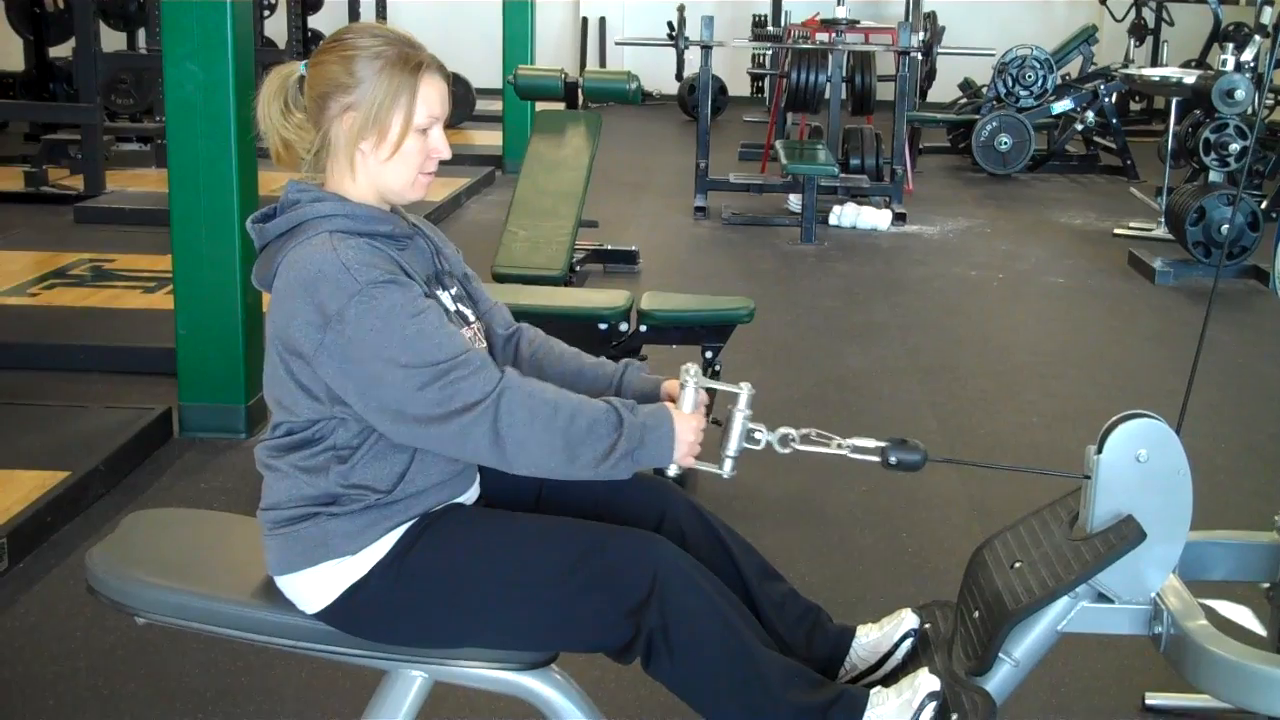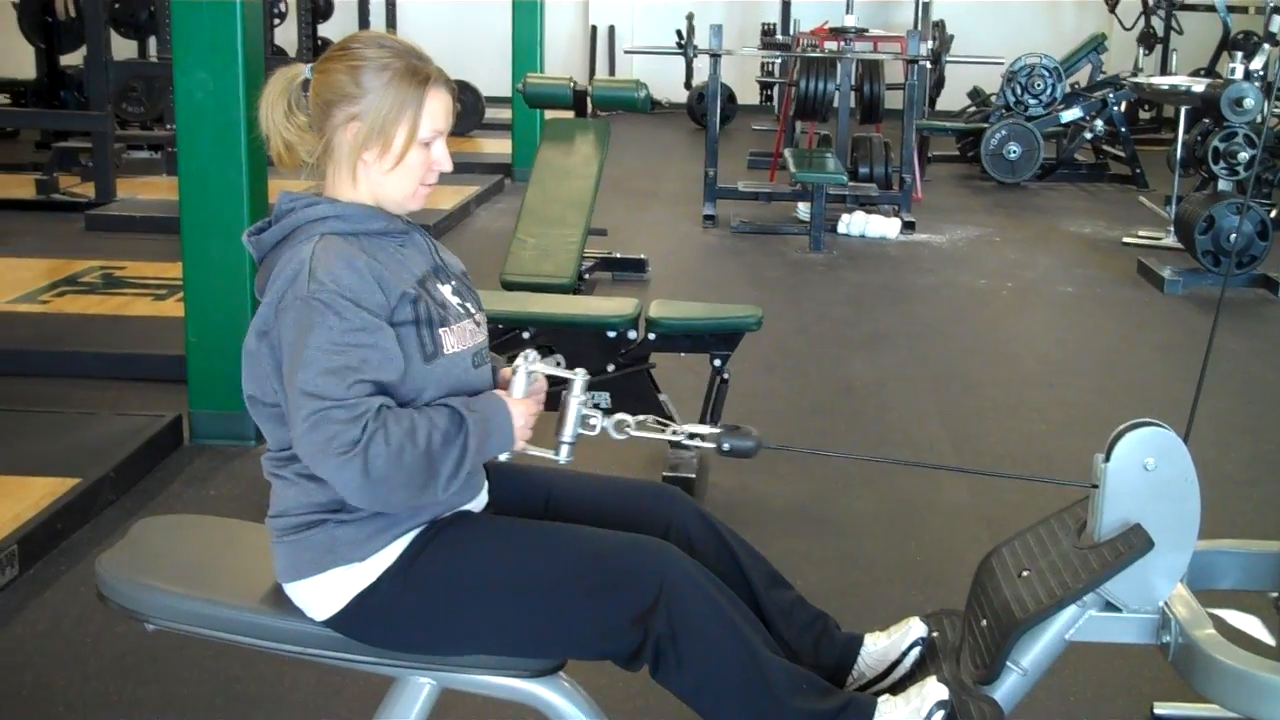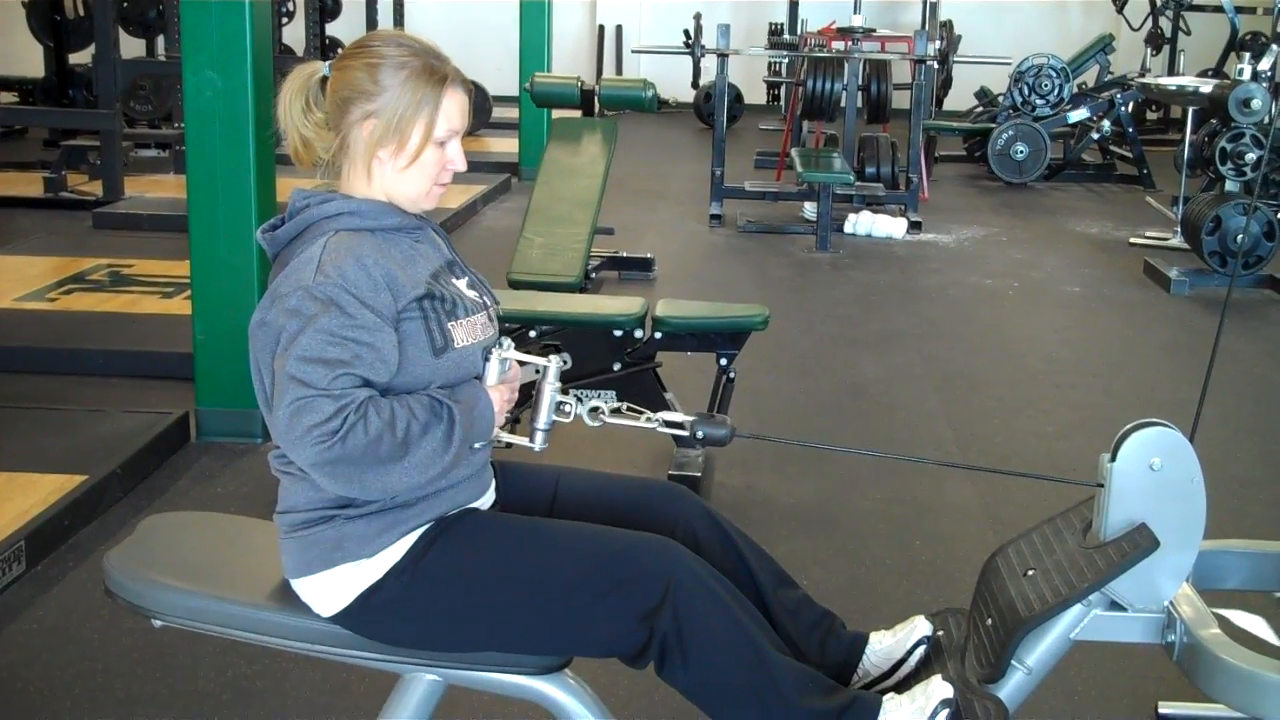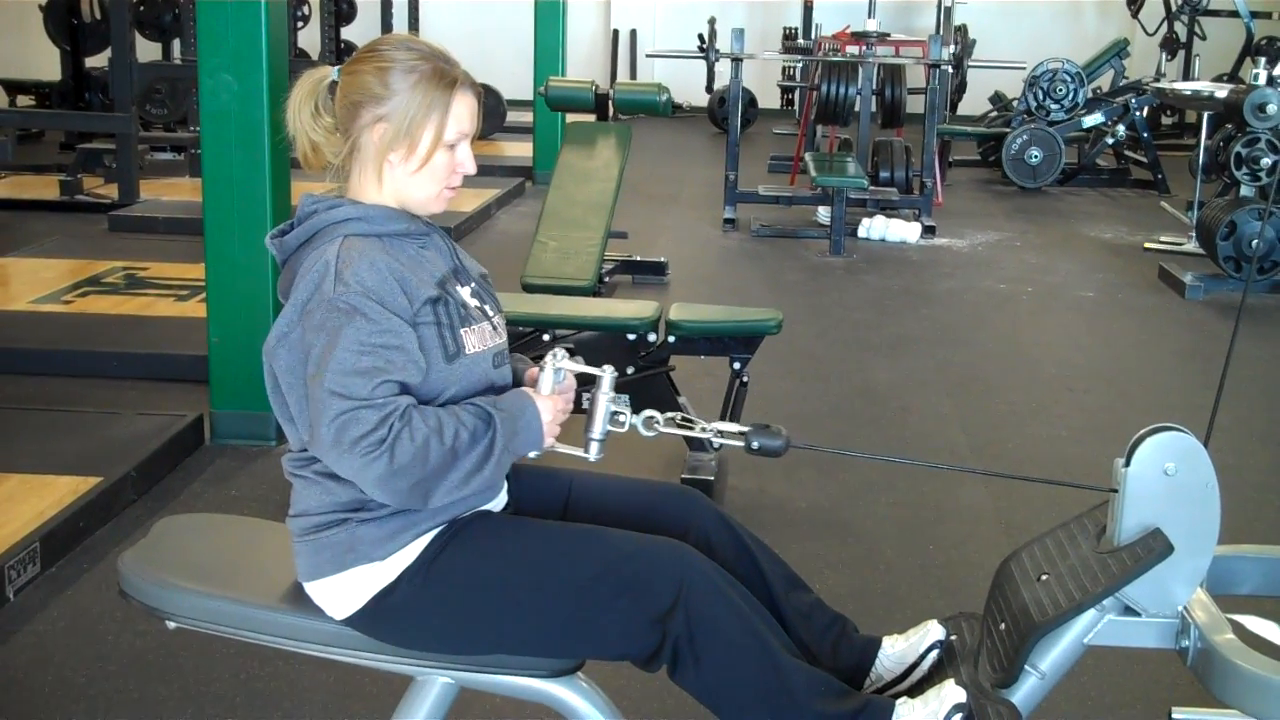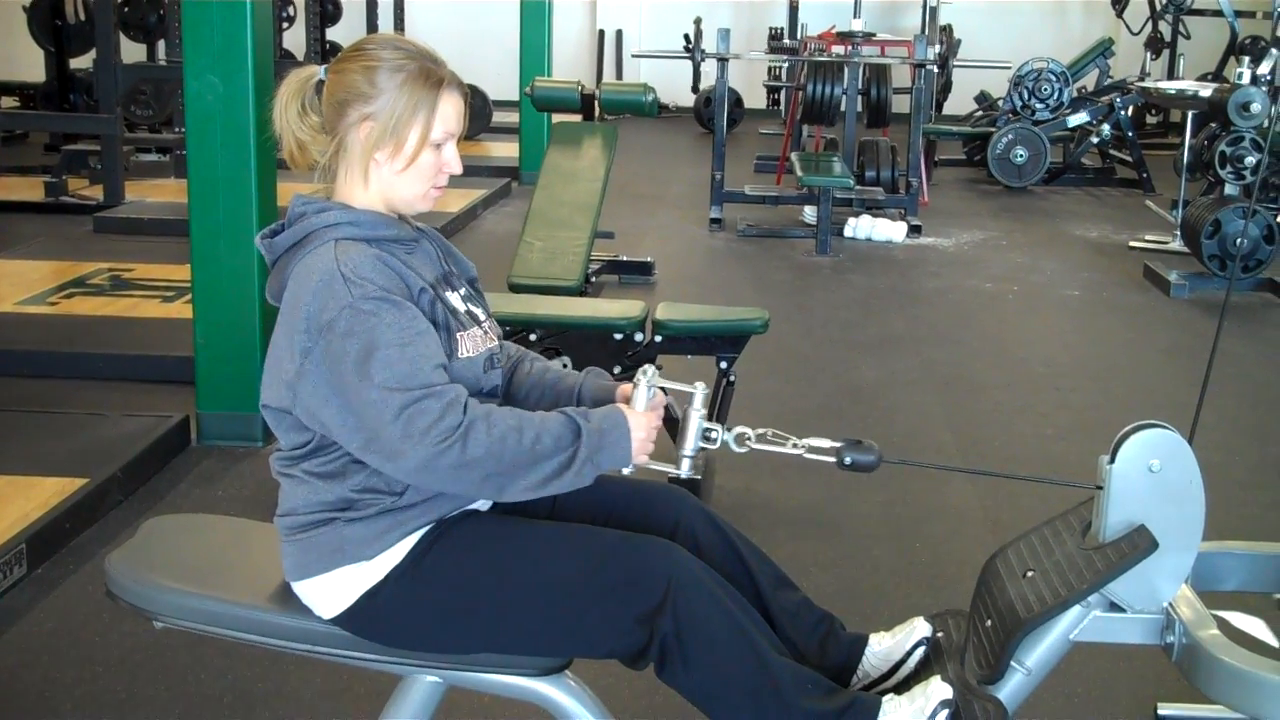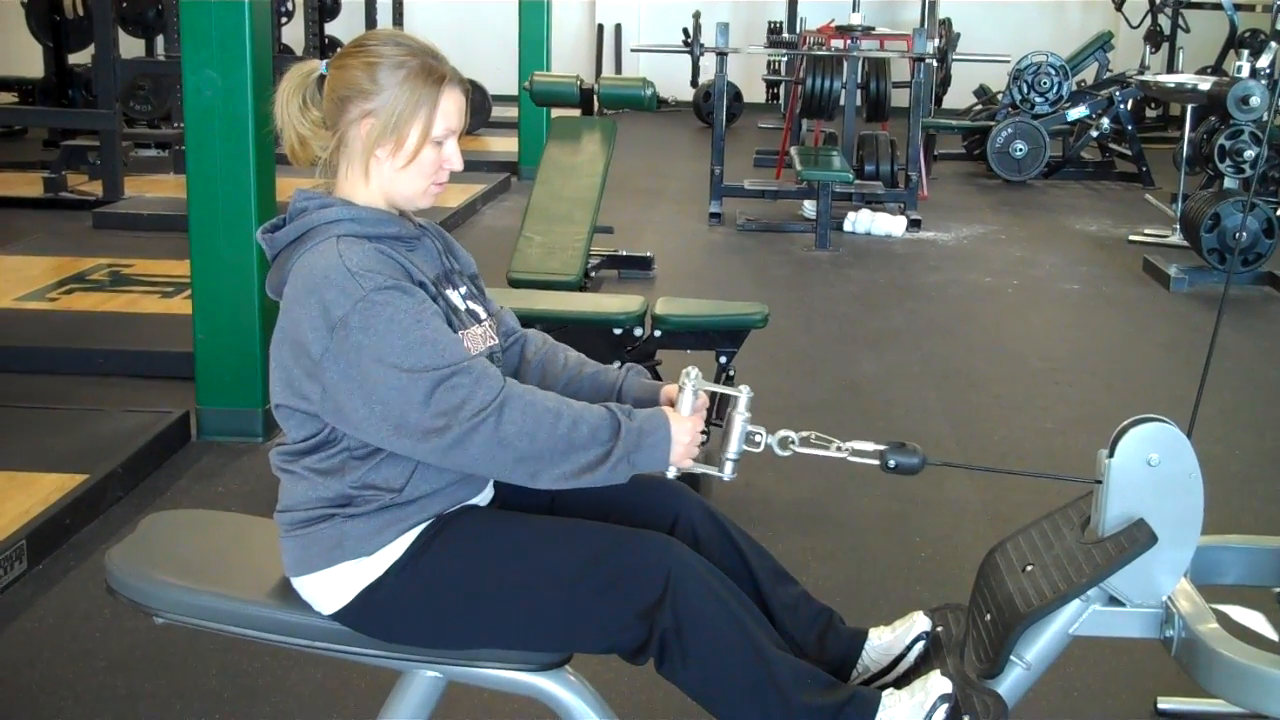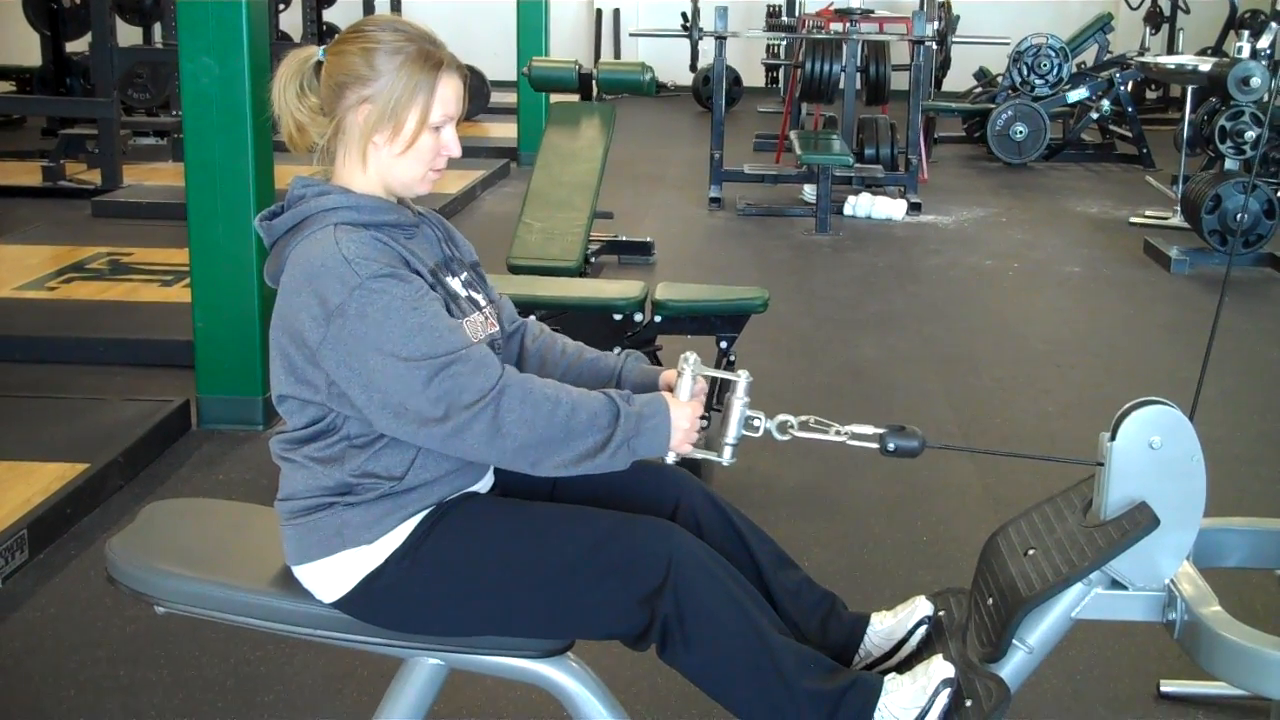
dt=0.7s
person 1, frame 1
left shoulder: (397, 234)
right shoulder: (335, 272)
left elbow: (507, 346)
right elbow: (485, 407)
left wrist: (641, 388)
right wrist: (650, 432)
left hip: (434, 487)
right hip: (363, 552)
left knee: (652, 506)
right knee: (643, 574)
left ankle: (825, 651)
person 1, frame 2
left shoulder: (391, 239)
right shoulder: (327, 277)
right elbow: (353, 453)
left wrist: (501, 387)
right wrist: (492, 422)
left hip: (446, 500)
right hip: (372, 558)
left knee: (661, 511)
right knee: (651, 579)
left ankle: (833, 659)
person 1, frame 3
left shoulder: (403, 235)
right shoulder: (335, 271)
right elbow: (326, 435)
left wrist: (497, 378)
right wrist: (473, 410)
left hip: (451, 494)
right hip: (379, 554)
left knee: (668, 510)
right knee: (658, 577)
left ankle: (835, 656)
person 1, frame 4
left shoulder: (411, 241)
right shoulder: (350, 278)
right elbow: (378, 450)
left wrist: (522, 381)
right wrist: (522, 421)
left hip: (464, 502)
right hip: (393, 556)
left knee: (679, 513)
right knee: (668, 582)
left ankle: (849, 660)
person 1, frame 5
left shoulder: (404, 243)
right shoulder: (343, 283)
left elbow: (490, 370)
right elbow: (444, 442)
left wrist: (600, 395)
right wrist: (606, 435)
left hip: (445, 503)
right hip: (381, 558)
left knee: (669, 513)
right knee: (658, 580)
left ankle: (838, 658)
person 1, frame 6
left shoulder: (410, 240)
right shoulder: (346, 280)
left elbow: (513, 353)
right elbow: (486, 416)
left wrist: (641, 395)
right wrist: (647, 437)
left hip: (450, 493)
right hip: (380, 555)
left knee: (669, 510)
right knee: (656, 575)
left ankle: (837, 653)
person 1, frame 7
left shoulder: (409, 228)
right shoulder: (344, 267)
left elbow: (512, 343)
right elbow: (486, 405)
left wrist: (639, 379)
right wrist: (646, 420)
left hip: (454, 477)
right hip: (381, 540)
left knee: (670, 494)
right knee: (660, 561)
left ankle: (841, 639)
